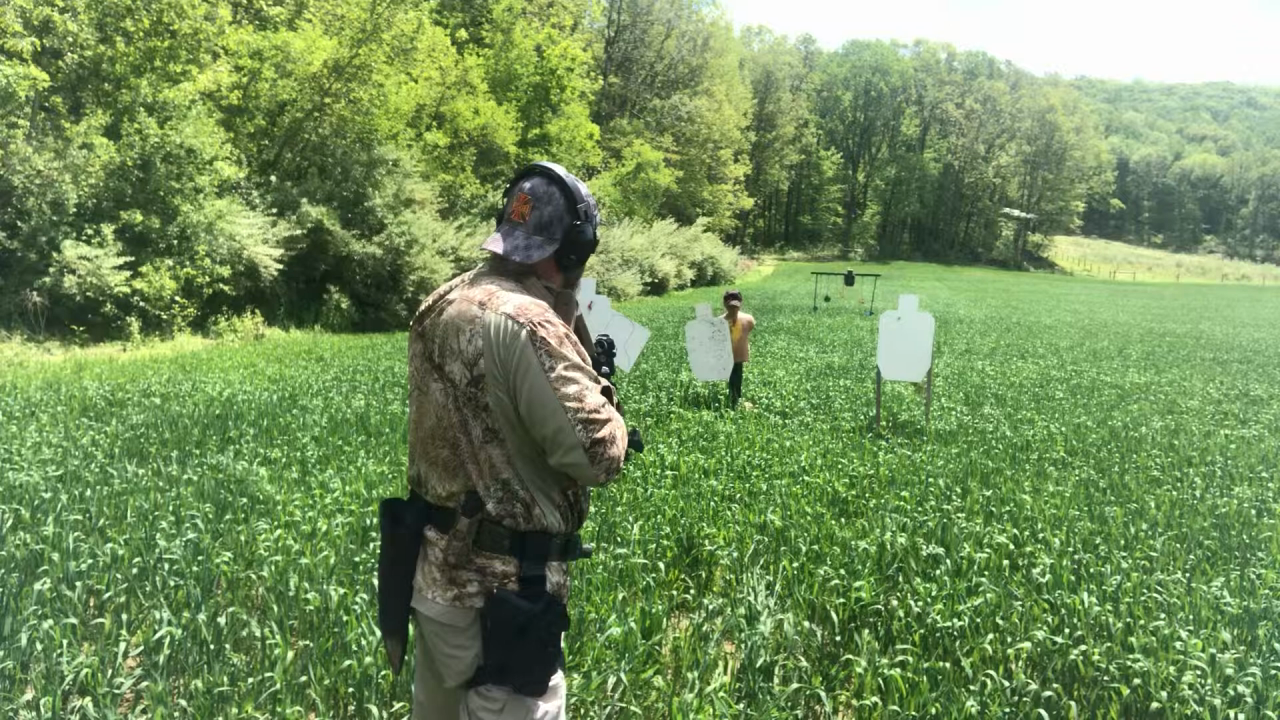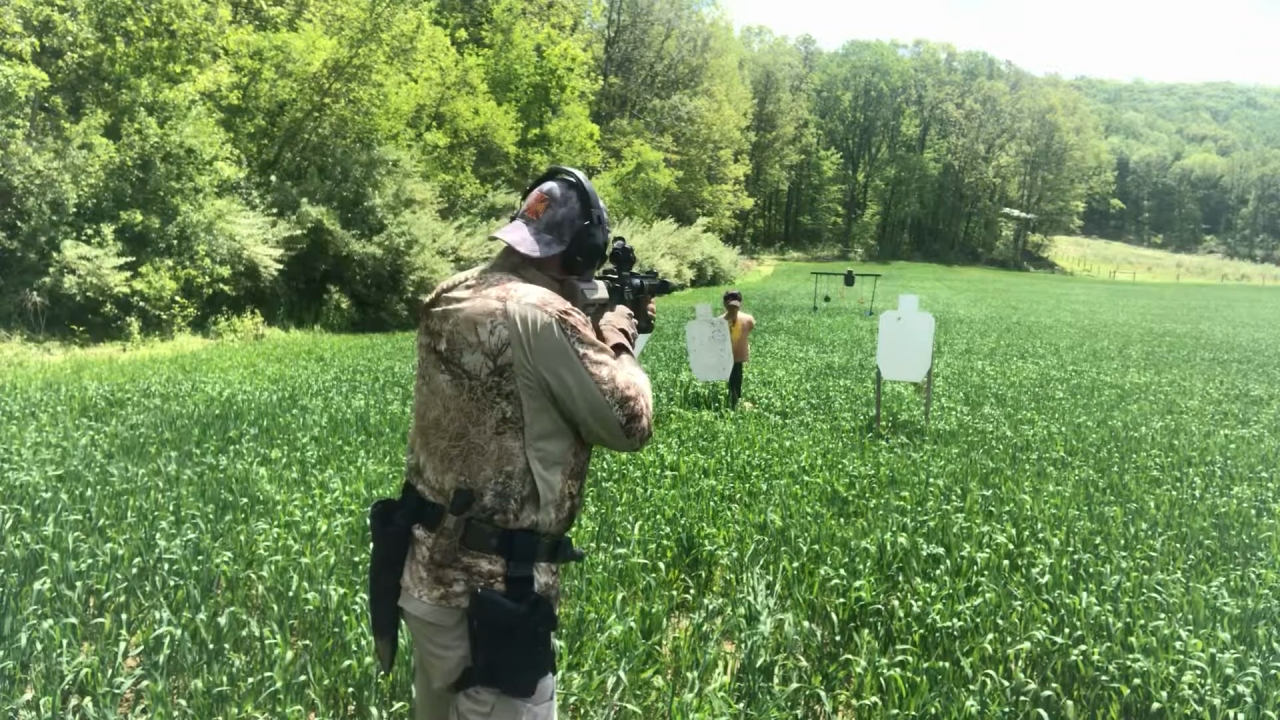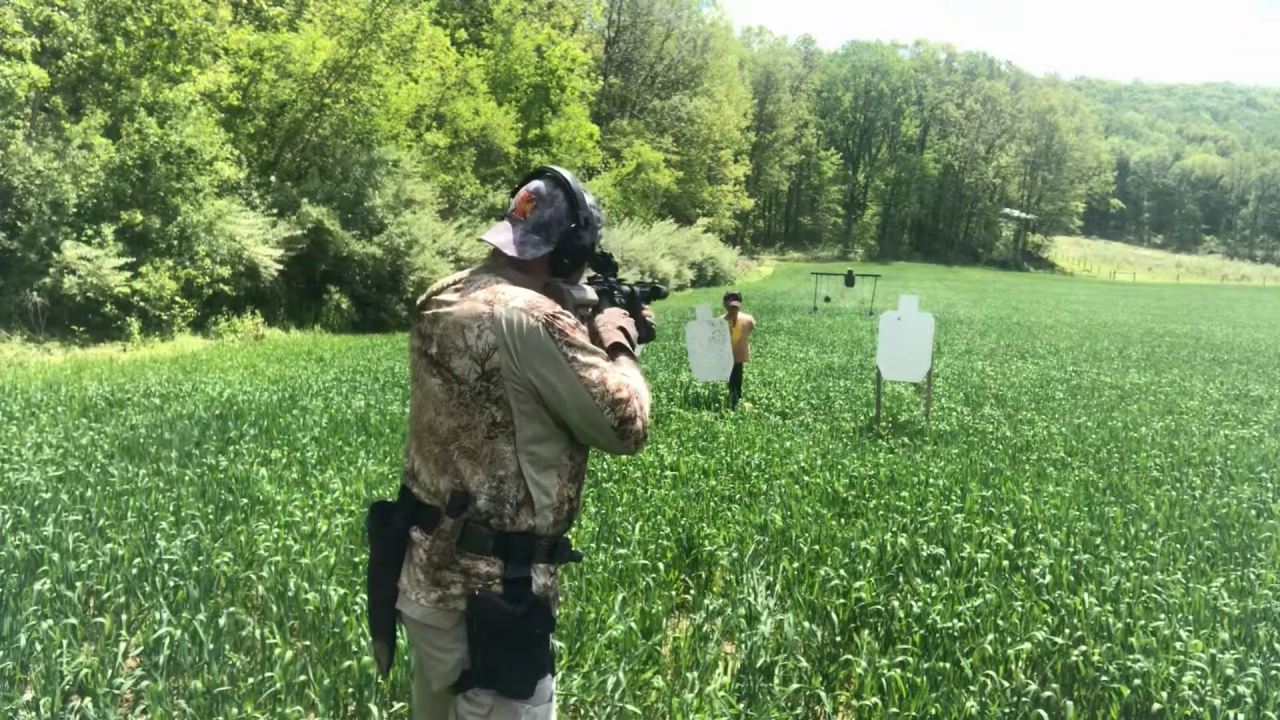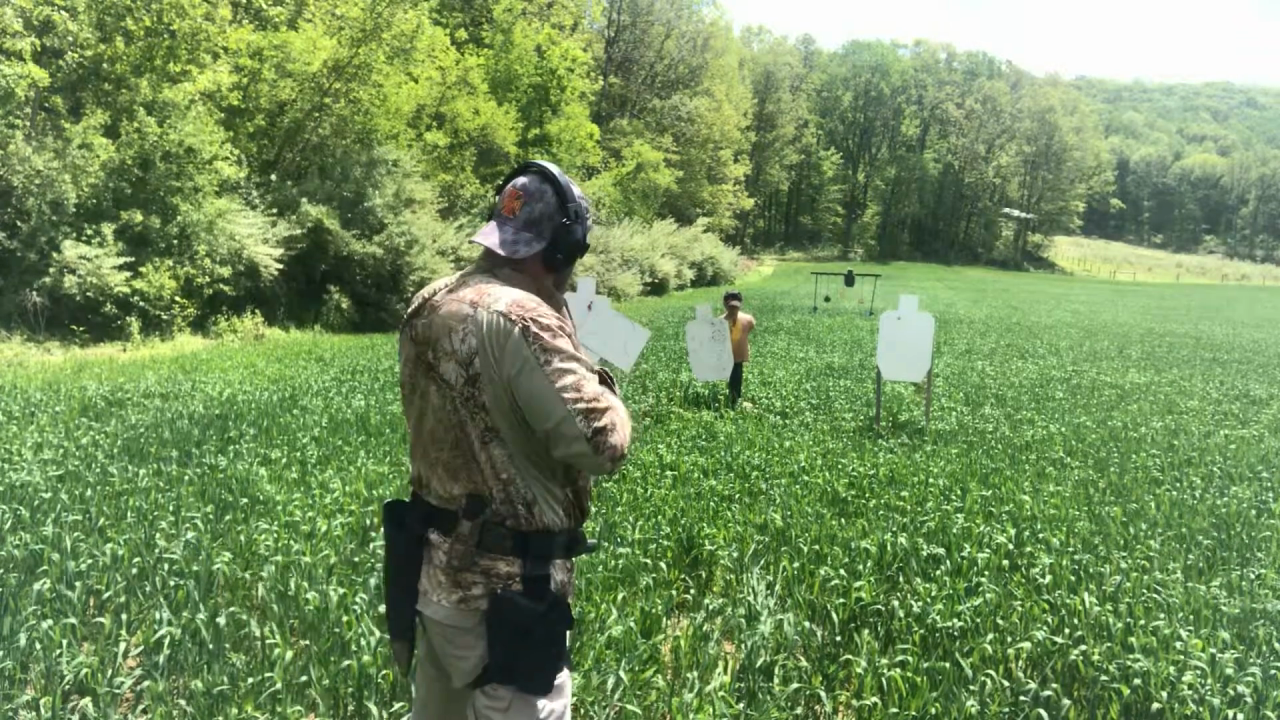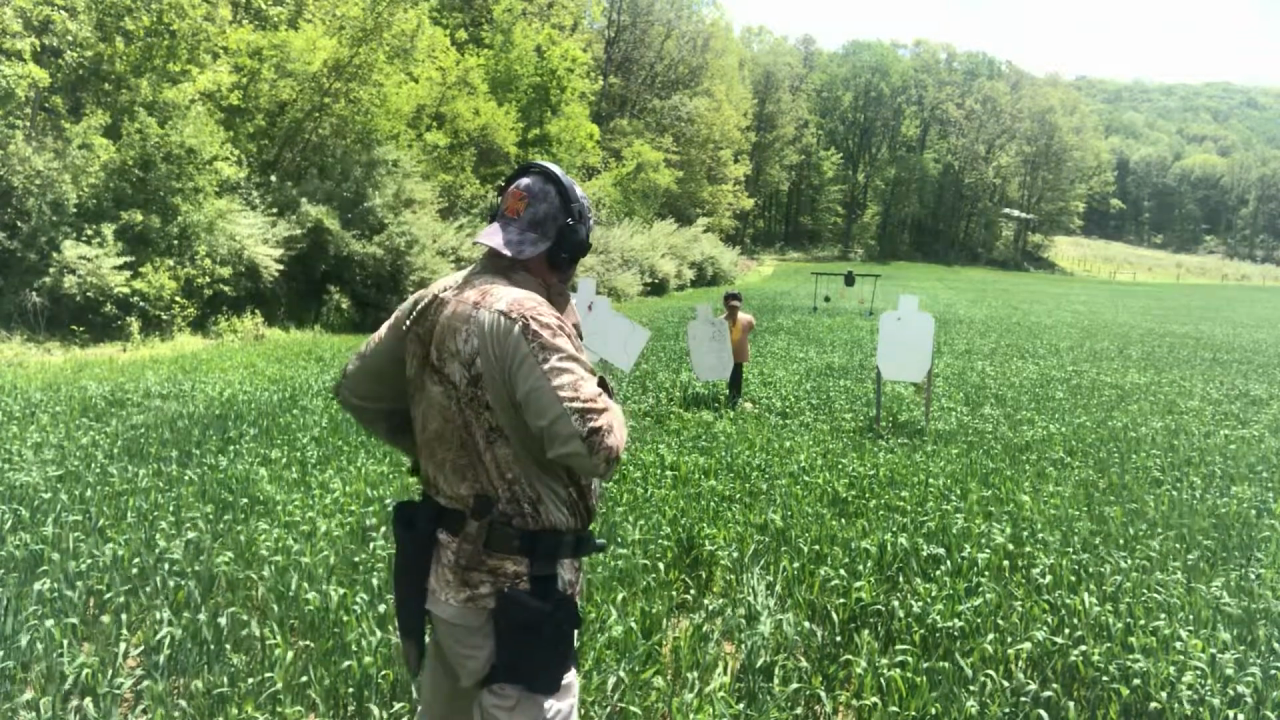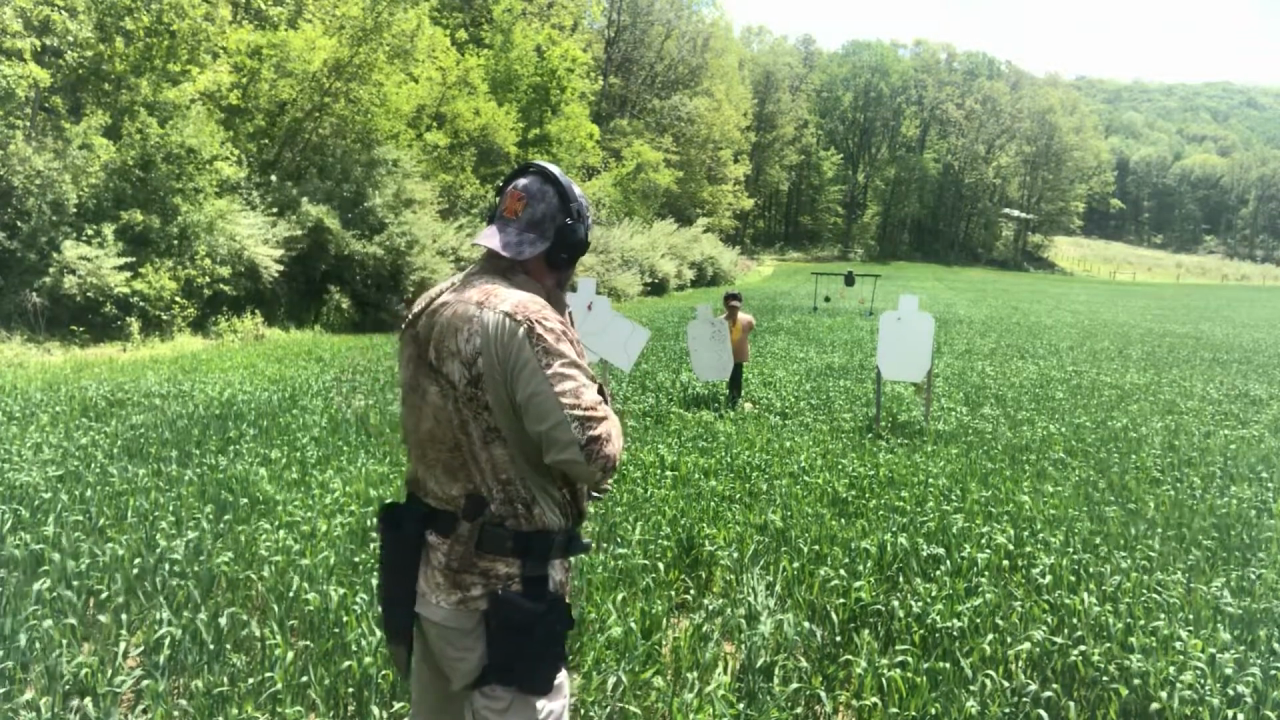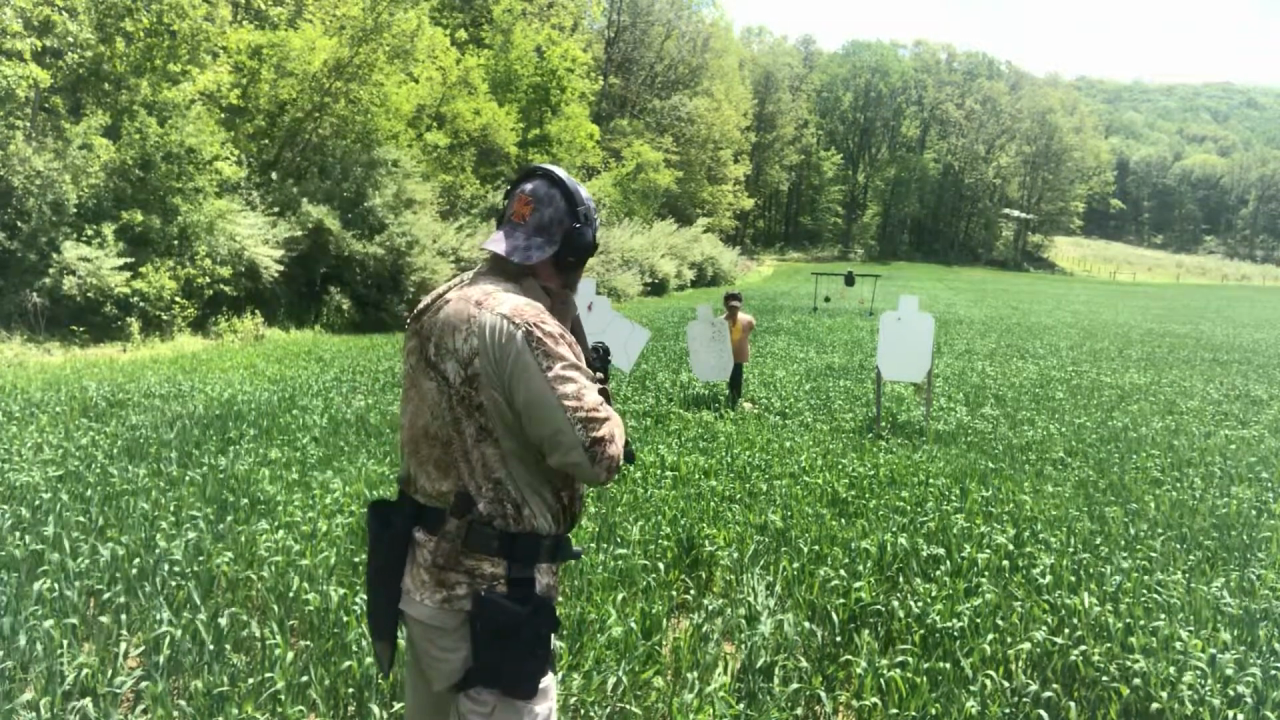
dt=0.7s
person 1, frame 1
left shoulder: (442, 303)
right shoulder: (528, 323)
right elbow: (594, 454)
left wrist: (569, 367)
right wrist: (599, 392)
left hip: (436, 572)
right hip: (501, 589)
person 1, frame 2
left shoulder: (447, 299)
right shoulder: (544, 318)
right elbow: (628, 424)
left wrist: (593, 328)
right wrist: (616, 334)
left hip: (426, 570)
right hip: (491, 586)
person 1, frame 3
left shoulder: (440, 302)
right shoulder: (534, 321)
right elbow: (625, 425)
left wrist: (586, 334)
right wrist: (617, 344)
left hip: (425, 572)
right hip: (491, 586)
person 1, frame 4
left shoulder: (430, 304)
right shoulder: (521, 321)
right elbow: (599, 445)
right wrist: (601, 388)
left hip: (437, 567)
right hip: (506, 583)
person 1, frame 5
left shoulder: (432, 303)
right shoulder: (525, 321)
left elbow: (357, 389)
right elbow: (592, 445)
right wrist: (603, 400)
left hip: (446, 567)
right hip: (515, 583)
person 1, frame 6
left shoulder: (430, 308)
right shoulder: (526, 322)
right elbow: (592, 453)
right wrist: (598, 401)
left hip: (434, 568)
right hip: (502, 584)
person 1, frame 7
left shoulder: (437, 306)
right shoulder: (524, 327)
right elbow: (595, 455)
left wrist: (568, 377)
right wrist: (598, 403)
left hip: (424, 569)
right hip: (489, 587)
